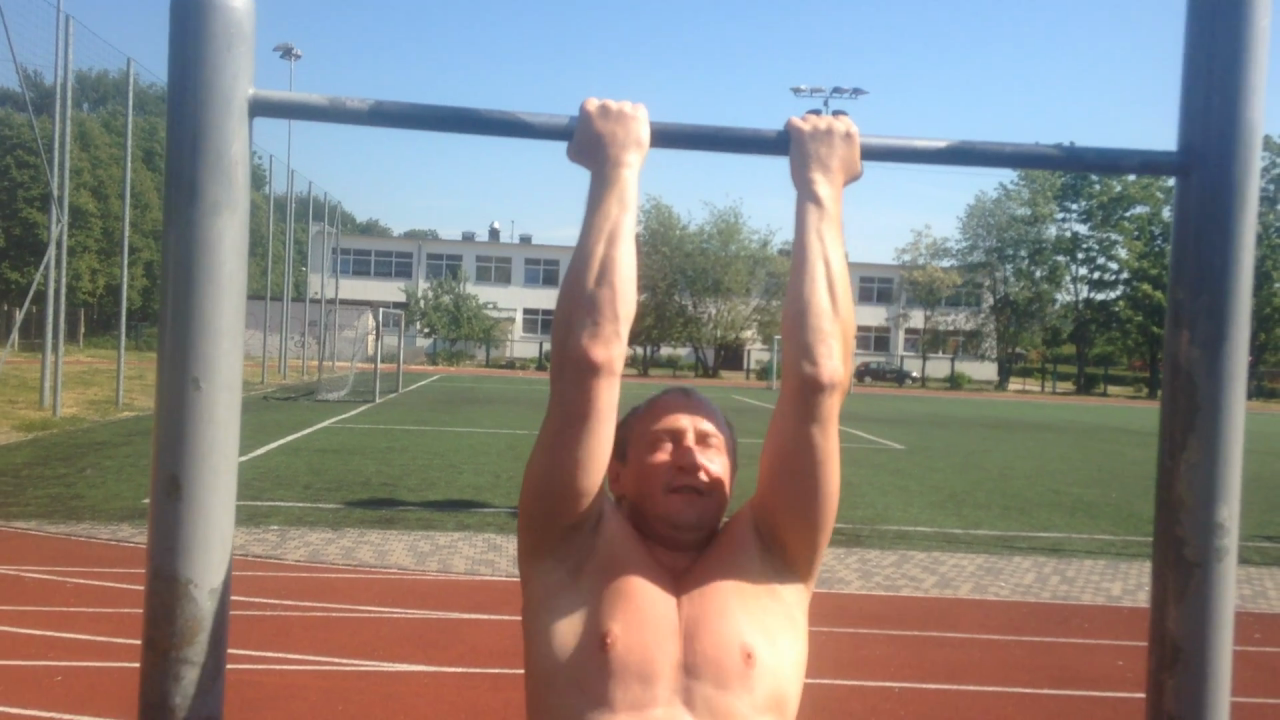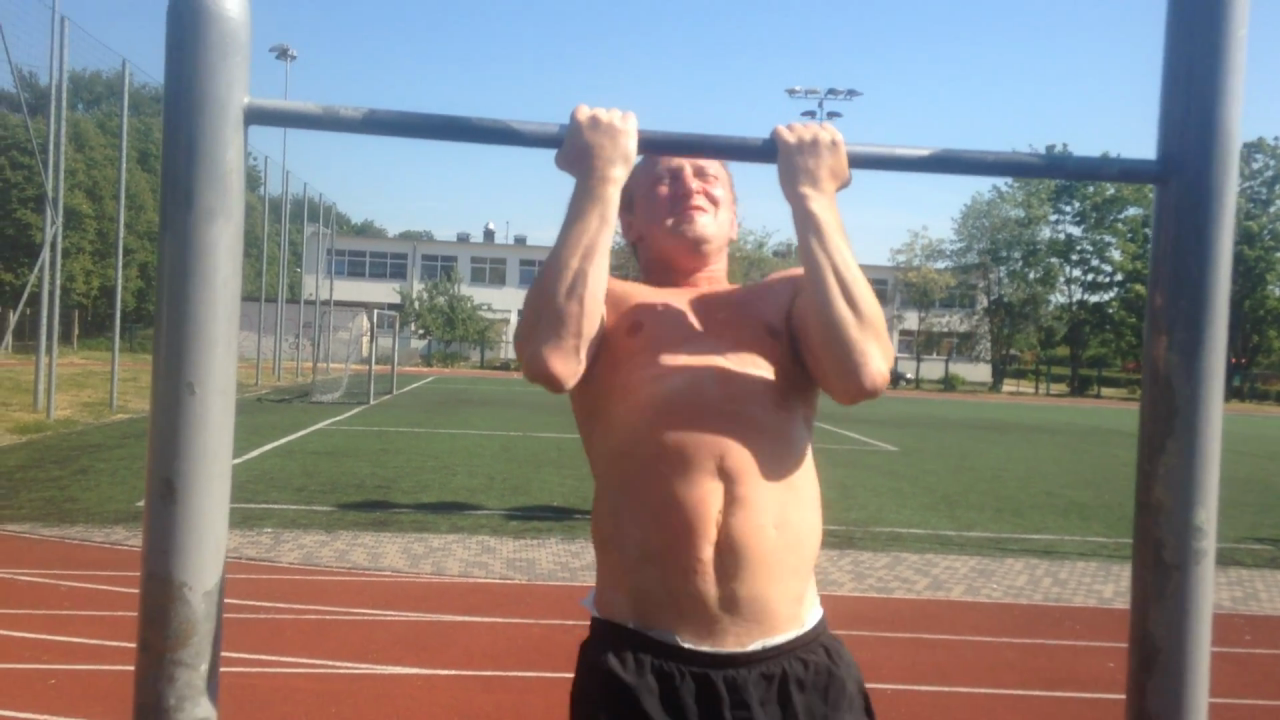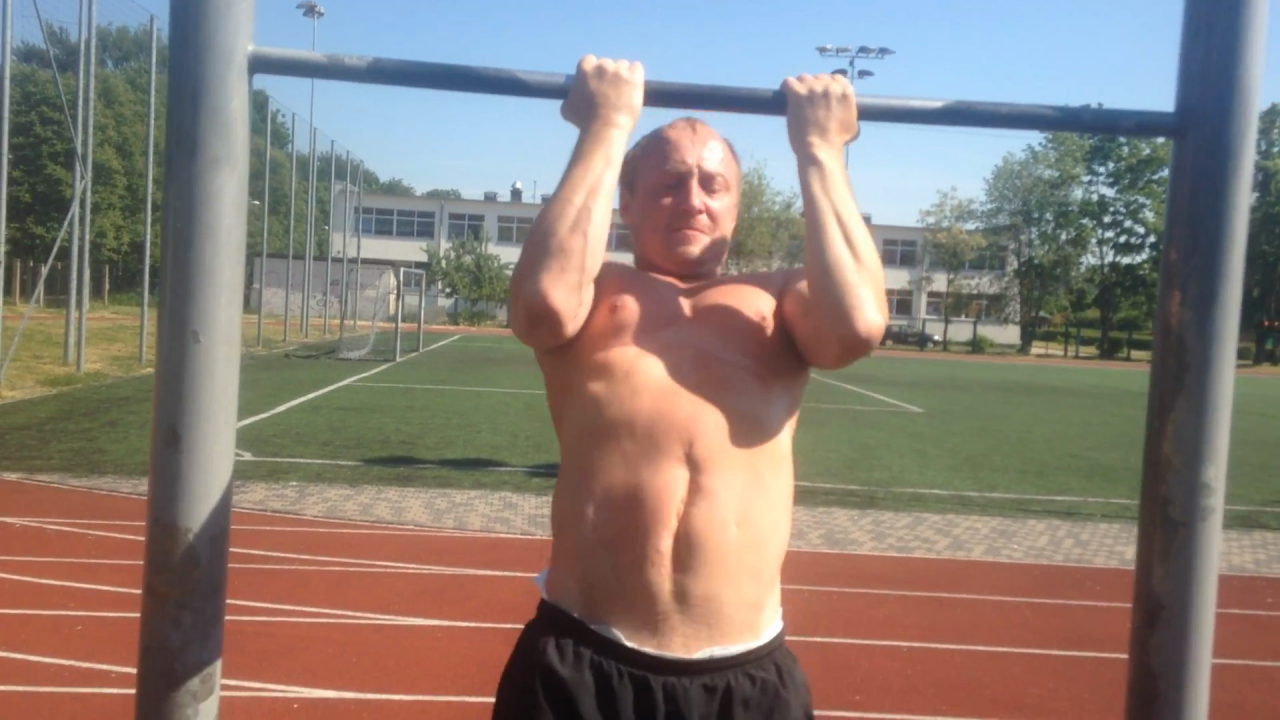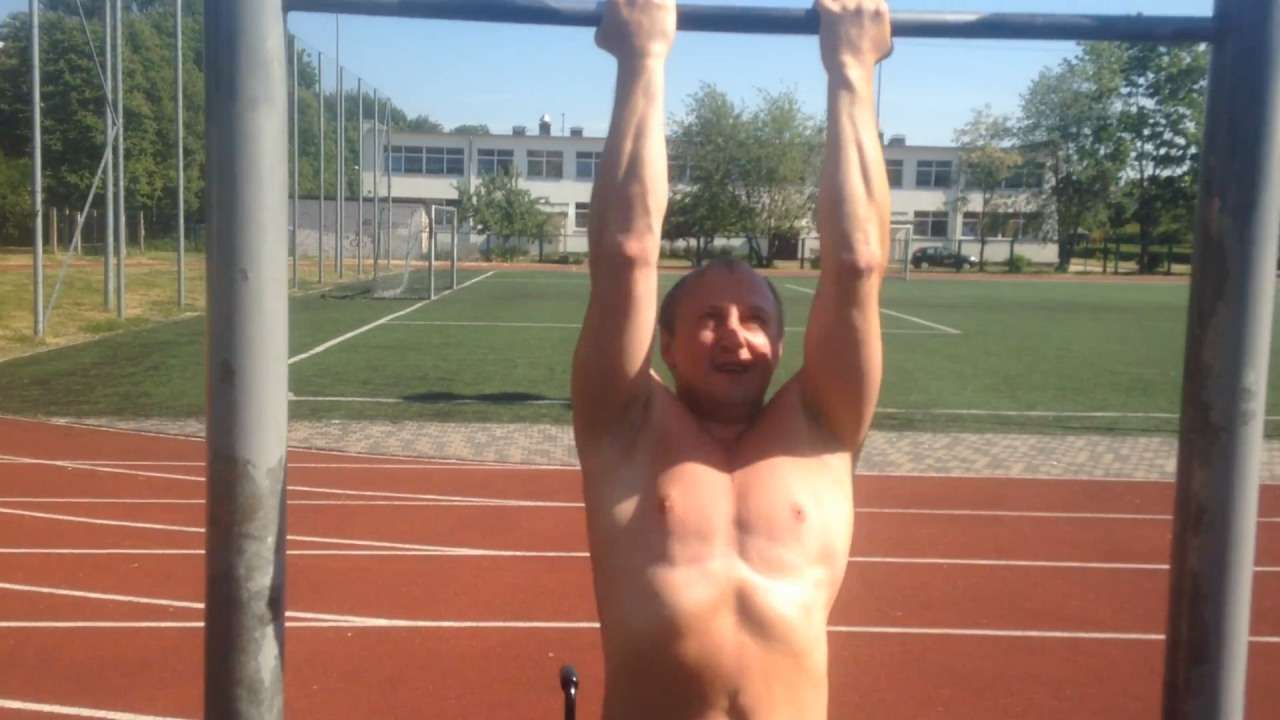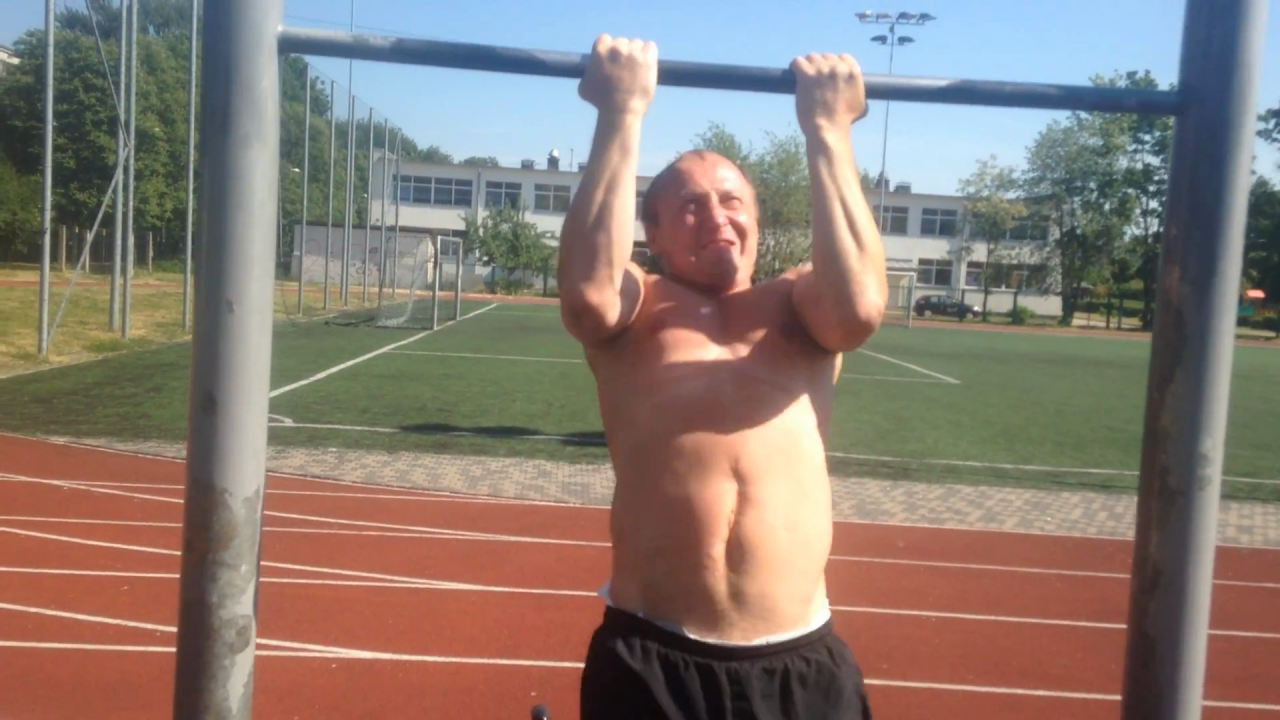
dt=1s
person 1, frame 1
left shoulder: (768, 567)
right shoulder: (574, 559)
left elbow: (818, 379)
right elbow: (591, 365)
left wrist: (821, 186)
right wrist: (617, 169)
person 1, frame 2
left shoulder: (790, 296)
right shoulder: (603, 300)
left elbow: (865, 371)
right elbow: (550, 359)
left wrist: (813, 194)
right wrist: (602, 175)
person 1, frame 3
left shoulder: (774, 304)
right shoulder: (592, 297)
left elbow: (858, 324)
right elbow: (545, 300)
left wrist: (819, 149)
right wrist: (607, 126)
person 1, frame 4
left shoulder: (815, 440)
right shoulder: (633, 436)
left elbow: (855, 265)
right elbow: (627, 255)
left wrist: (851, 73)
right wrist: (643, 62)
person 1, frame 5
left shoulder: (798, 300)
right shoulder: (635, 301)
left elbow: (861, 308)
right elbow: (588, 290)
left wrist: (827, 128)
right wrist: (624, 110)
right hip: (649, 661)
